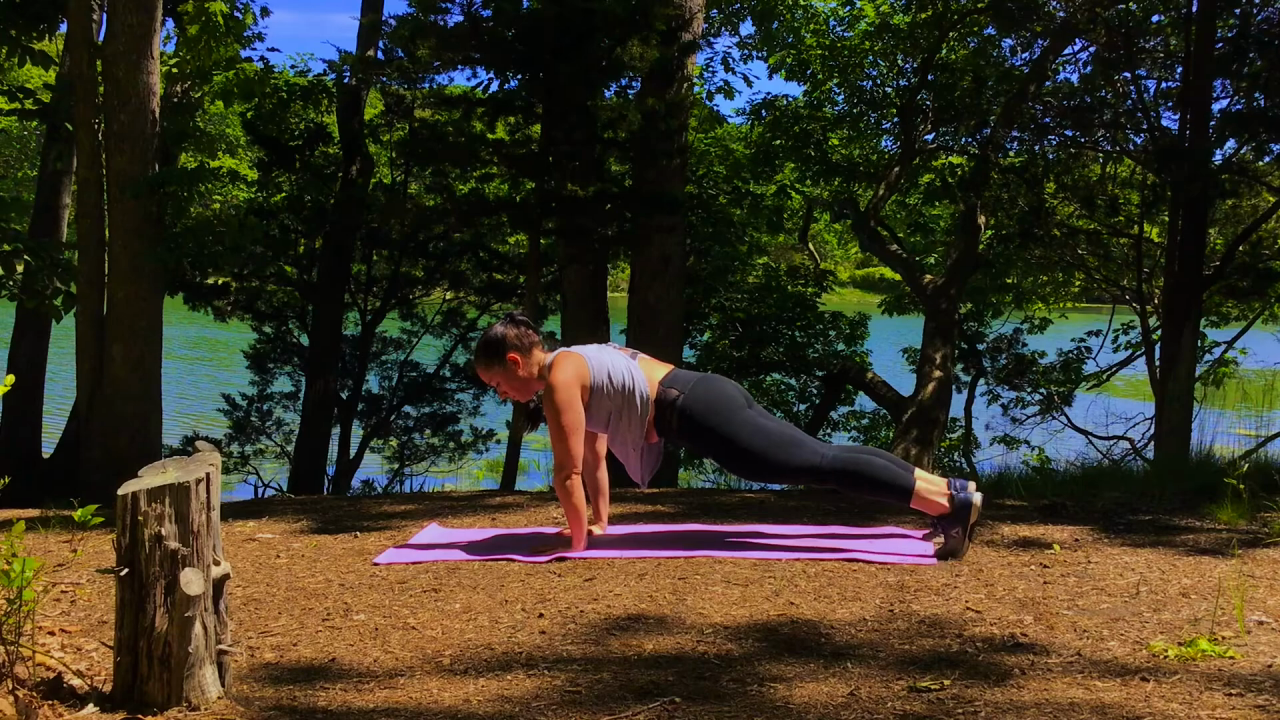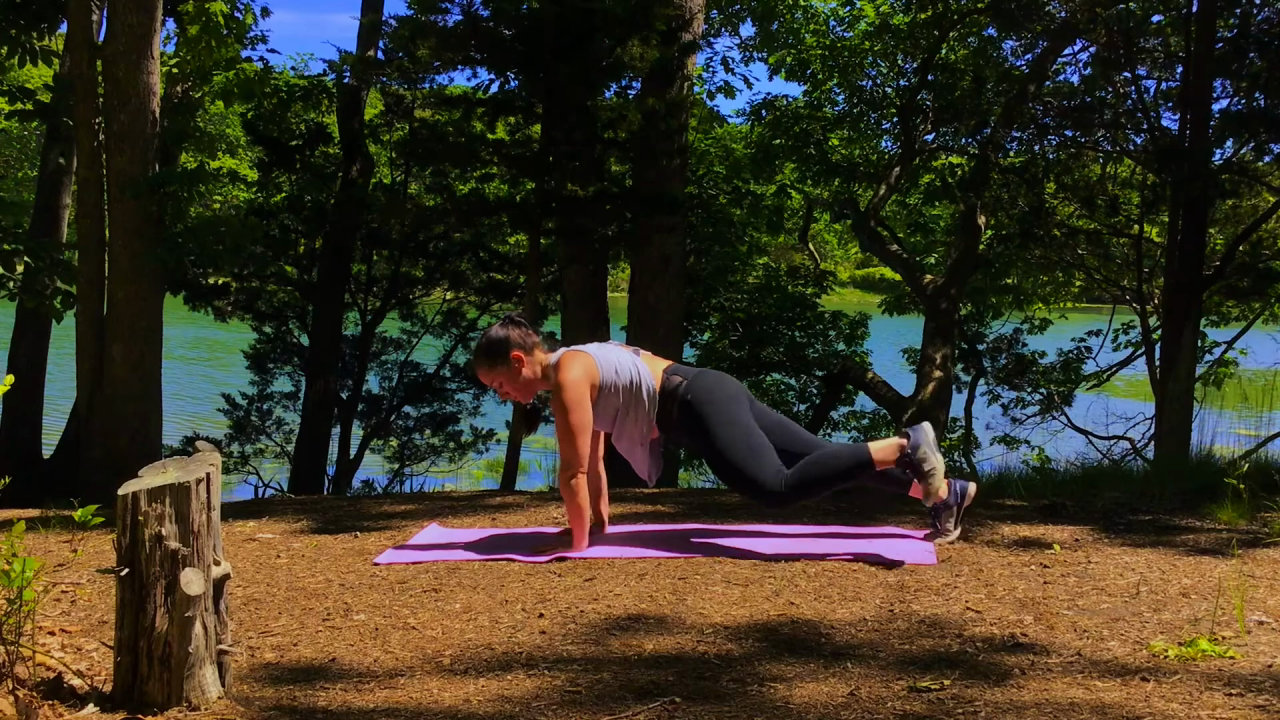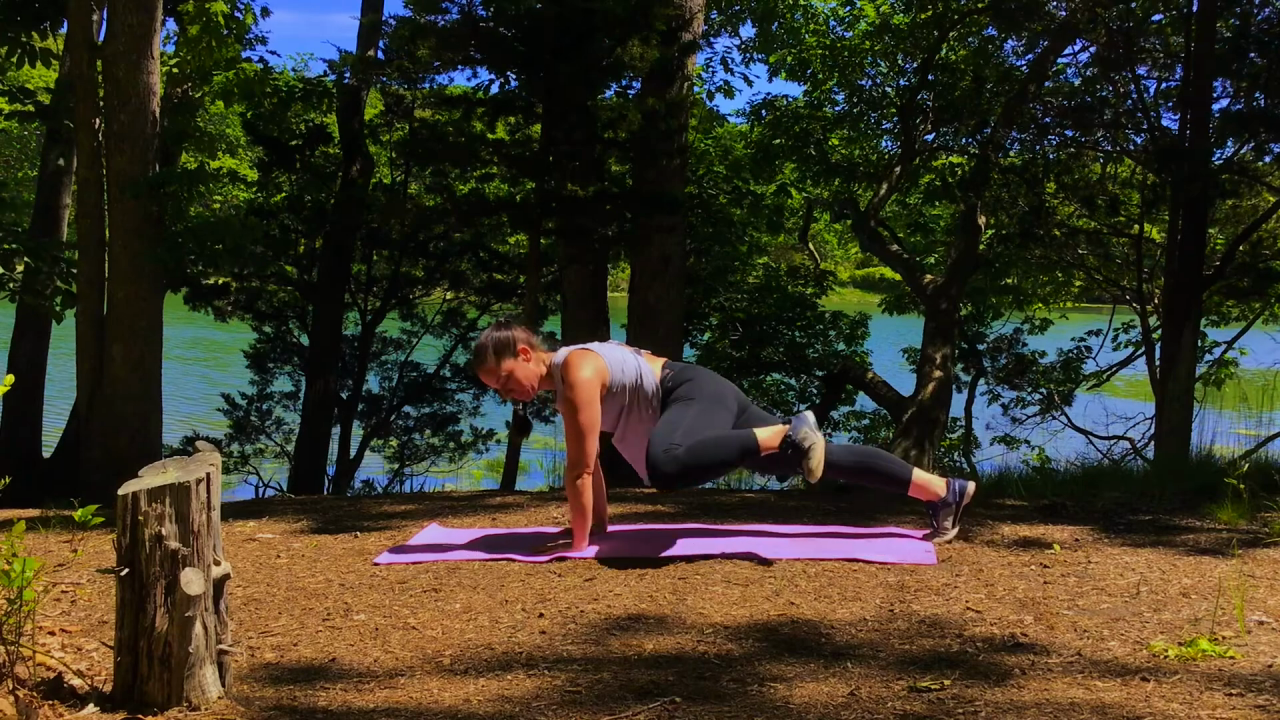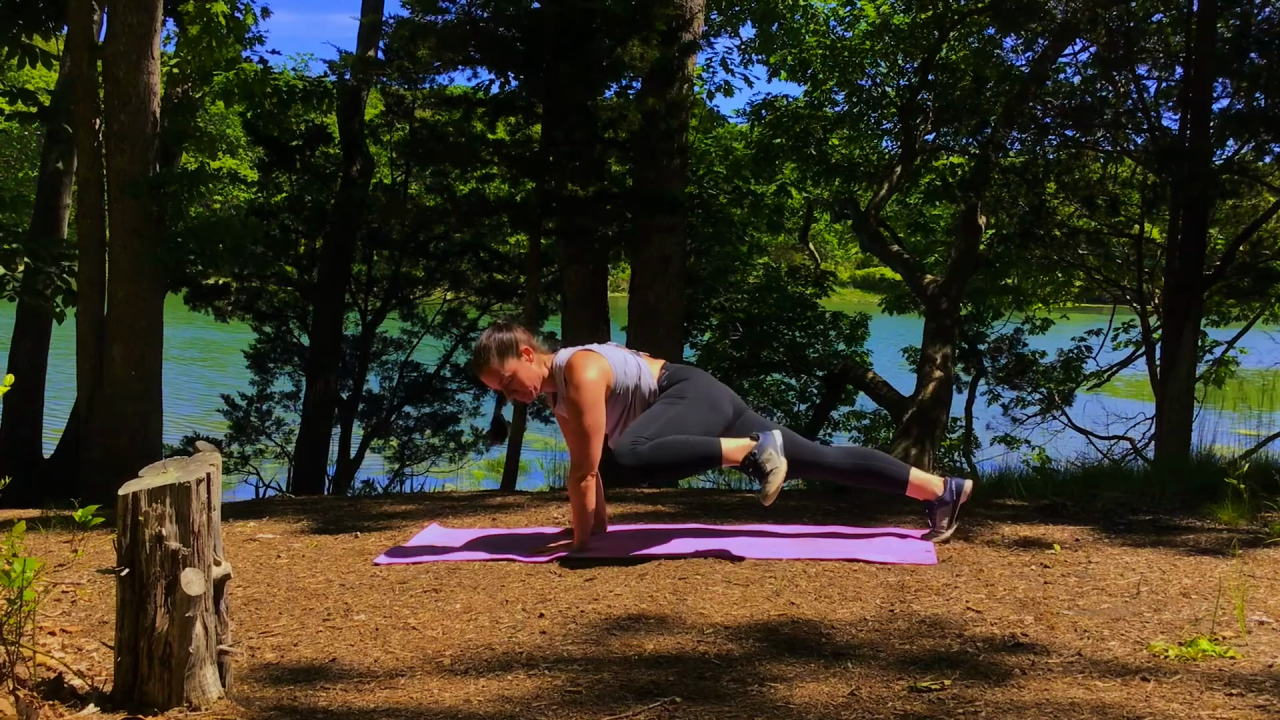
dt=0.2s
person 1, frame 1
left shoulder: (558, 378)
right shoulder: (575, 365)
left elbow: (568, 472)
right elbow: (594, 458)
left wrist: (577, 542)
right wrist: (600, 522)
left hip: (702, 413)
right hip: (712, 394)
left knee: (820, 465)
right knee: (823, 456)
left ankle: (951, 504)
right ankle: (946, 486)
person 1, frame 2
left shoulder: (565, 376)
right shoulder: (574, 366)
left elbow: (574, 471)
right elbow: (594, 459)
left wrist: (578, 543)
right wrist: (600, 521)
left hip: (701, 403)
right hip: (711, 396)
left knee: (779, 487)
right knee: (818, 457)
left ankle: (906, 447)
right ankle: (941, 494)
person 1, frame 3
left shoulder: (575, 373)
right shoulder: (568, 372)
left elbow: (579, 469)
right elbow: (590, 461)
left wrist: (579, 541)
right wrist: (600, 521)
left hip: (697, 393)
right hip: (709, 399)
left knee: (667, 468)
right knee: (822, 460)
left ankle: (784, 435)
right ankle: (943, 492)
person 1, frame 4
left shoulder: (581, 374)
right shoulder: (555, 390)
left elbow: (585, 470)
right elbow: (585, 462)
left wrist: (581, 540)
right wrist: (598, 521)
left hip: (695, 395)
right hip: (702, 404)
left knee: (629, 456)
right knee: (819, 460)
left ankle: (751, 449)
right ankle: (941, 489)
